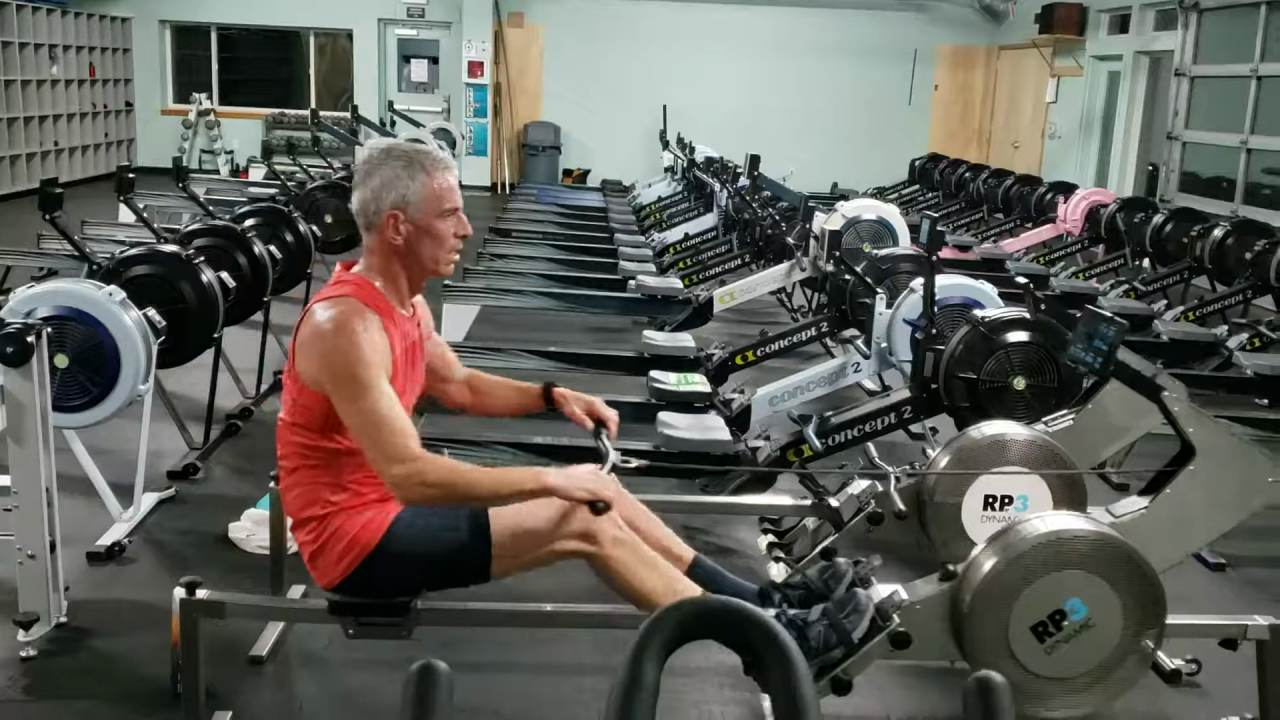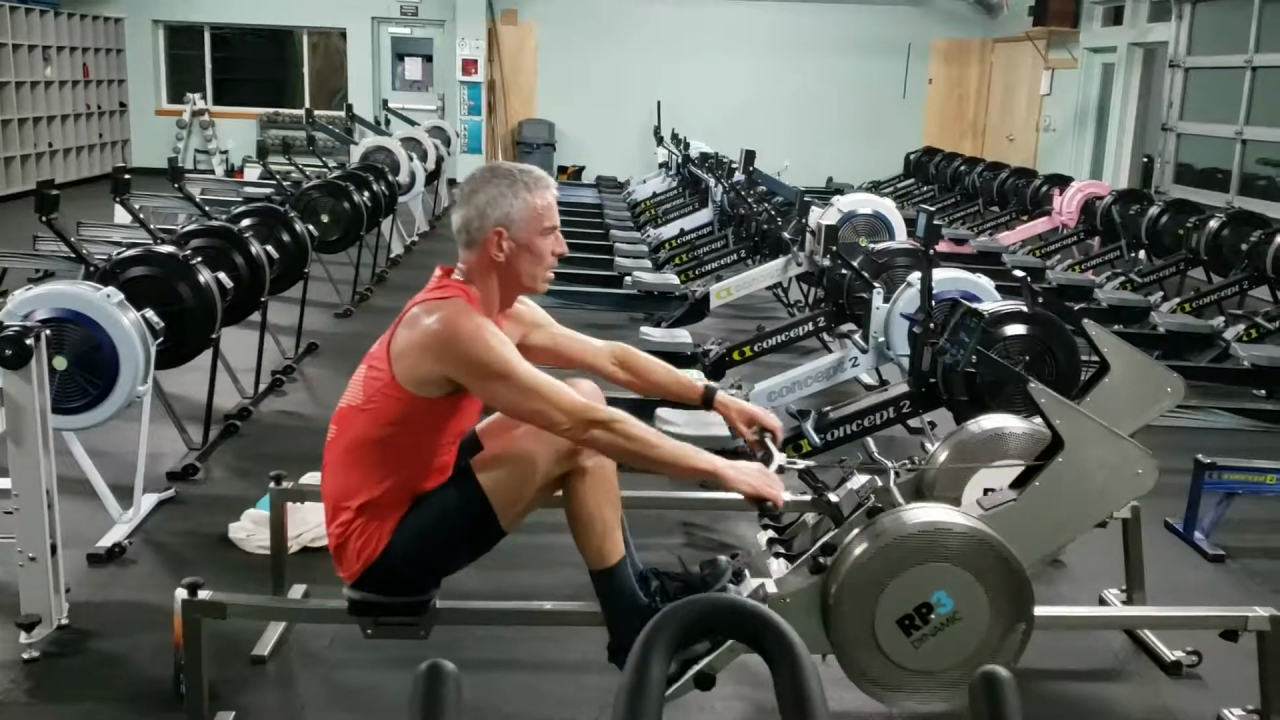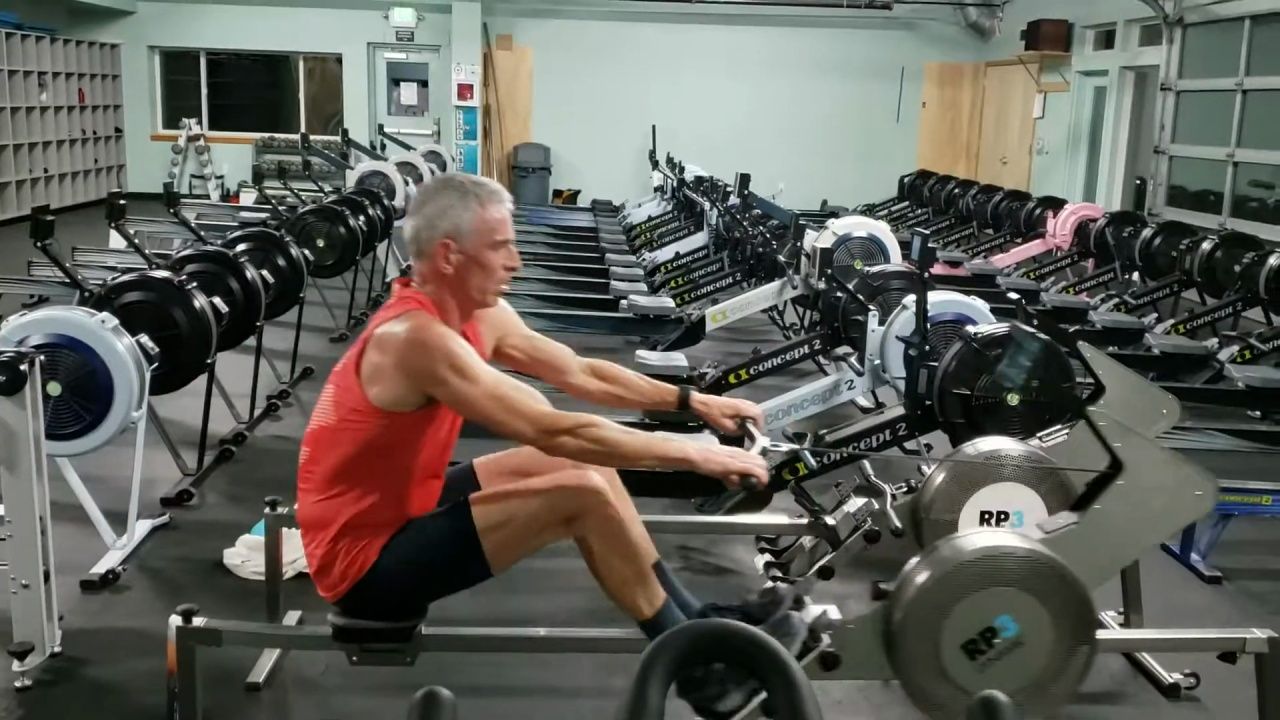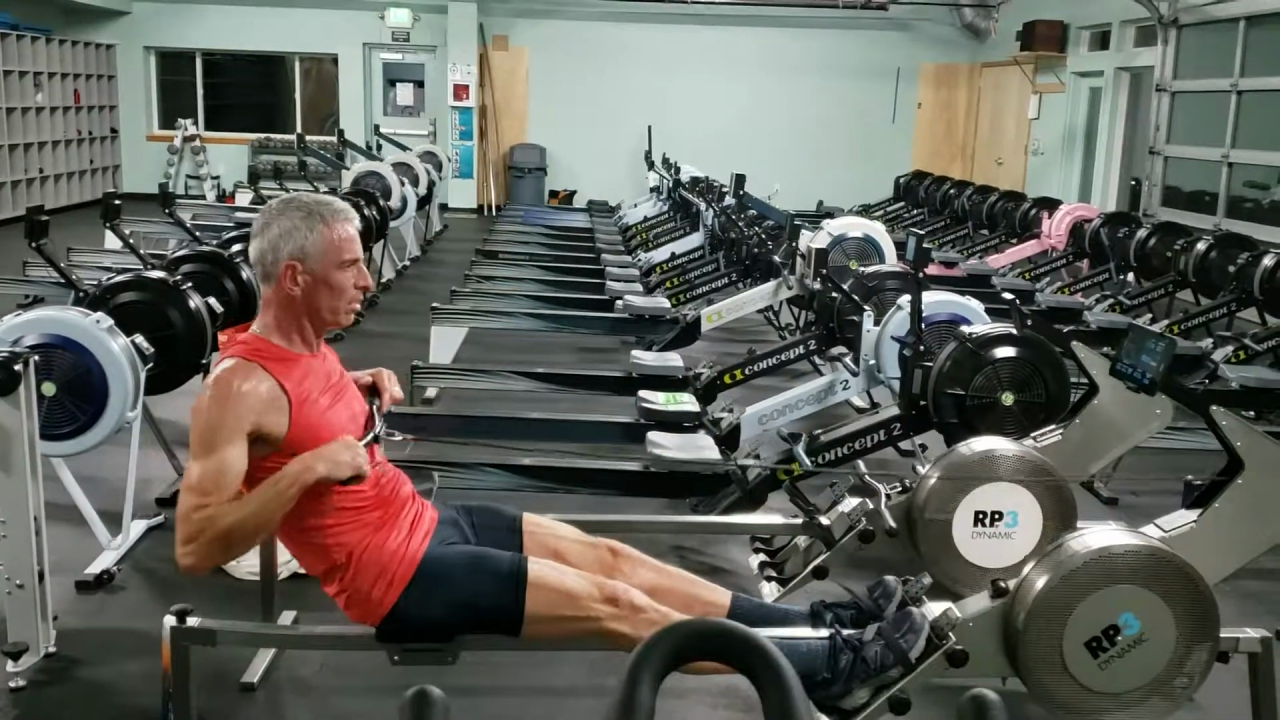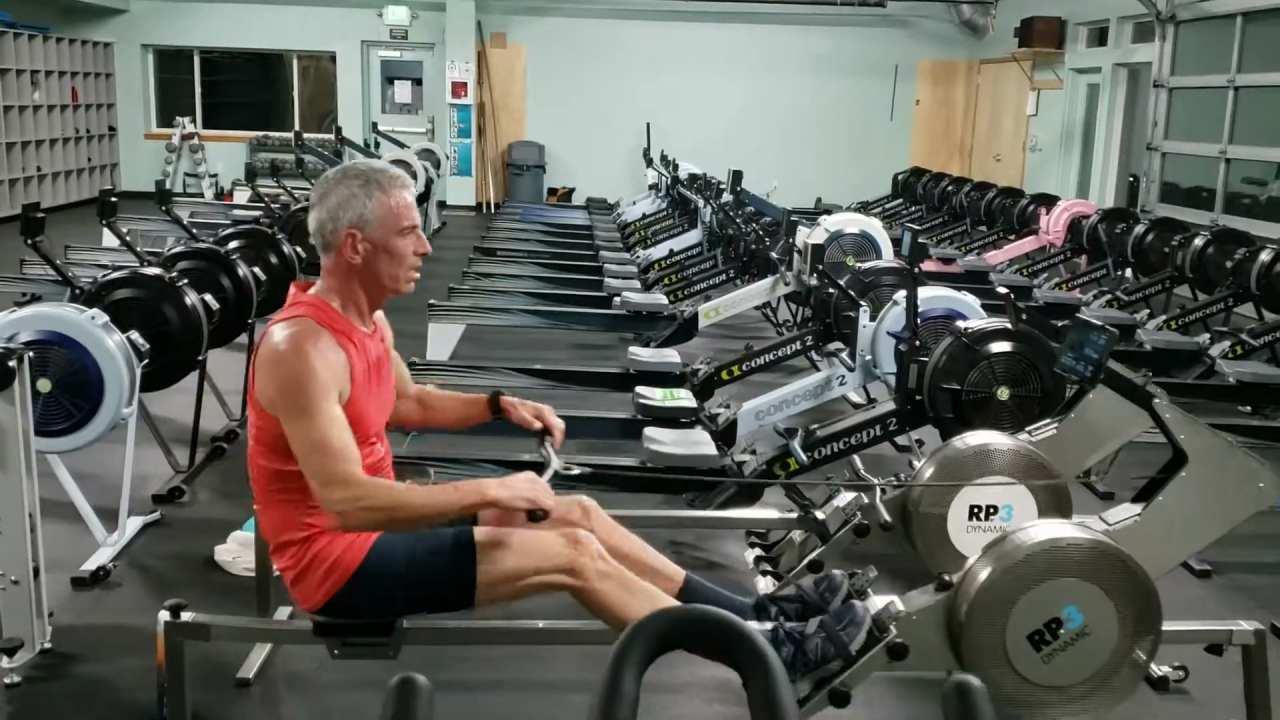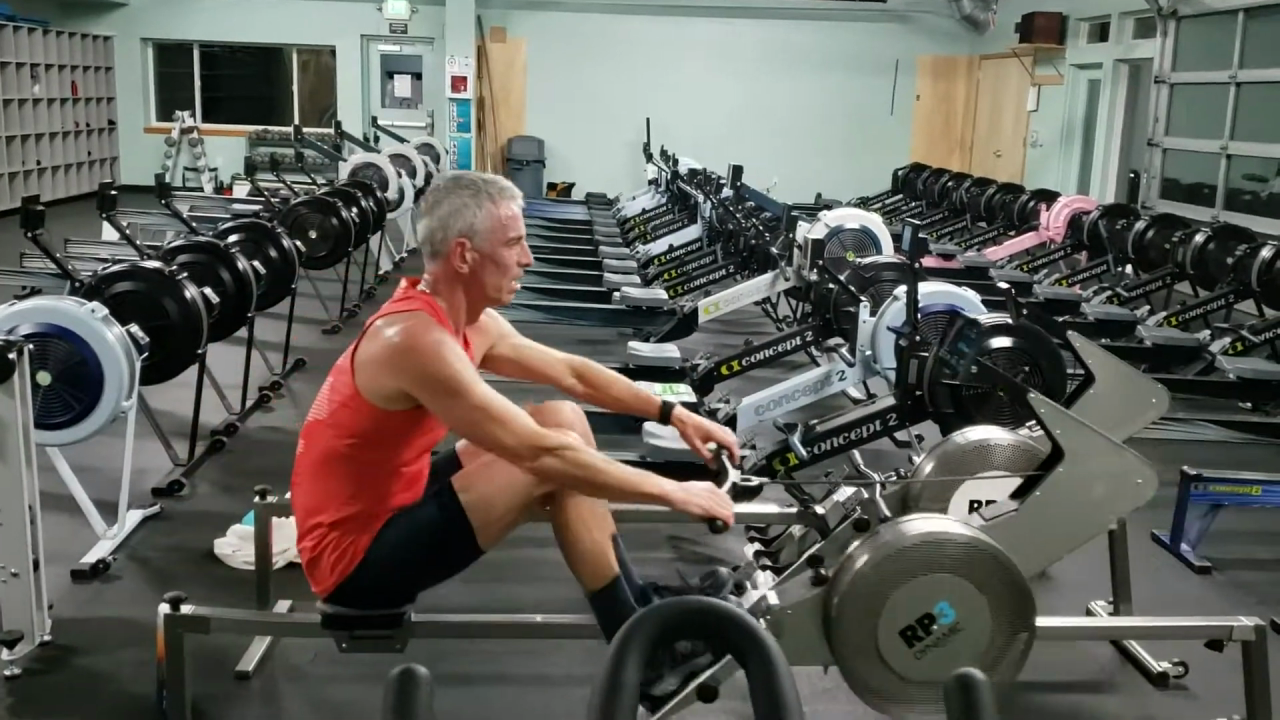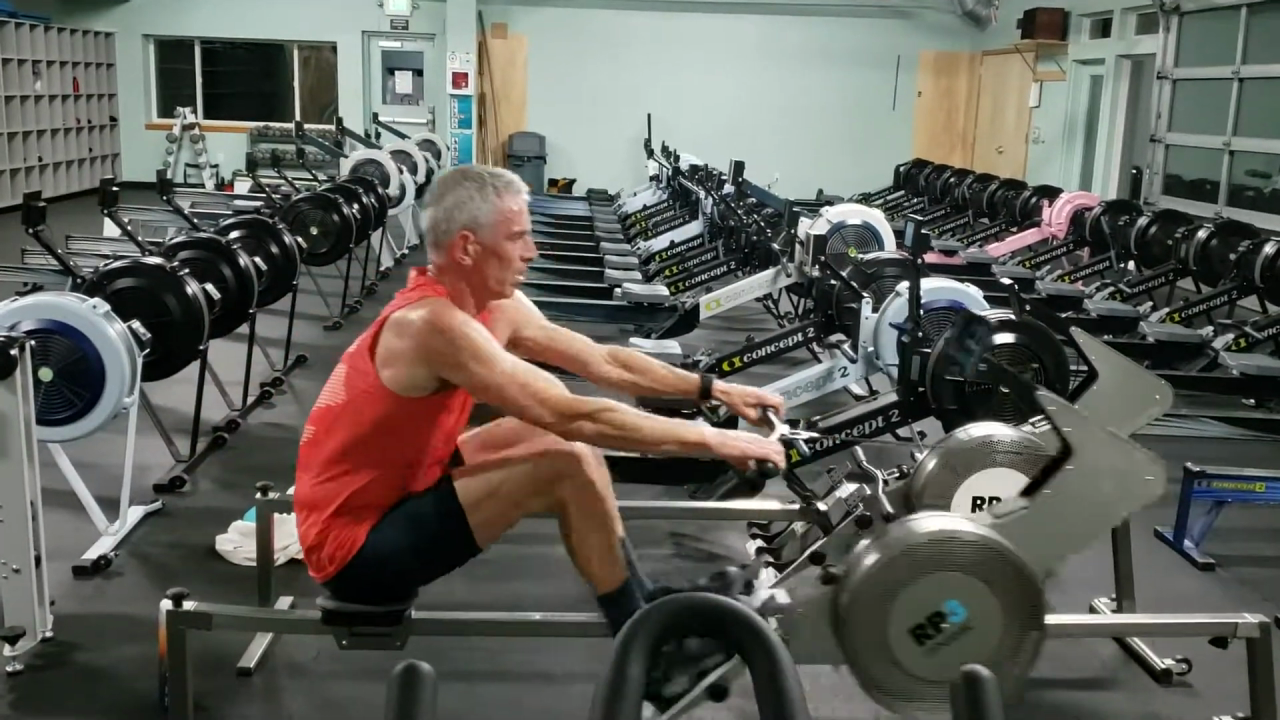
dt=0.7s
person 1, frame 1
left shoulder: (401, 302)
right shoulder: (346, 325)
left elbow: (462, 386)
right elbow: (411, 477)
left wrist: (552, 395)
right wrist: (550, 480)
left hip: (391, 506)
right hip: (355, 543)
left knee: (595, 495)
right knee: (583, 524)
left ankle: (756, 604)
person 1, frame 2
left shoulder: (499, 308)
right shoulder: (455, 327)
left elbow: (611, 359)
right elbow: (590, 426)
left wrist: (717, 400)
right wrist: (722, 469)
left hip: (415, 491)
right hip: (381, 544)
left knee: (581, 399)
right knee: (580, 435)
left ankle: (639, 587)
right ankle: (638, 632)
person 1, frame 3
left shoulder: (475, 311)
right shoulder: (415, 339)
left elbow: (580, 371)
right elbow: (557, 431)
left wrist: (693, 400)
right wrist: (704, 457)
left hip: (403, 510)
right hip: (363, 560)
left knee: (579, 466)
right knee: (583, 495)
left ankle: (696, 621)
right ankle: (700, 670)
person 1, frame 4
left shoulder: (302, 342)
right shoulder: (238, 387)
right elbow: (195, 548)
left wrist: (356, 384)
right wrist: (305, 469)
left hip: (422, 523)
right hip: (397, 575)
left knee: (610, 559)
right knee: (612, 605)
left ankle: (815, 623)
right ankle: (830, 668)
person 1, frame 5
left shoulder: (362, 317)
right shoulder: (302, 348)
left elbow: (410, 404)
right elbow: (348, 504)
left wrist: (503, 405)
right wrist: (488, 493)
left hip: (371, 526)
right hip: (339, 565)
left knee: (576, 516)
right knee: (569, 554)
left ankle: (756, 616)
right ankle: (771, 657)
person 1, frame 6
left shoulder: (467, 317)
right shoulder: (417, 340)
left elbow: (572, 371)
right elbow: (541, 455)
left wrist: (676, 415)
right wrist: (672, 492)
left hip: (386, 509)
right hip: (354, 556)
left knee: (563, 419)
right knee: (554, 458)
left ankle: (636, 602)
person 1, frame 7
left shoulder: (490, 300)
right shoulder: (438, 323)
left elbow: (601, 361)
right elbow: (576, 414)
left wrist: (716, 390)
right wrist: (717, 442)
left hip: (392, 494)
right hip: (356, 546)
left knee: (558, 435)
right knee: (569, 461)
left ankle: (642, 608)
